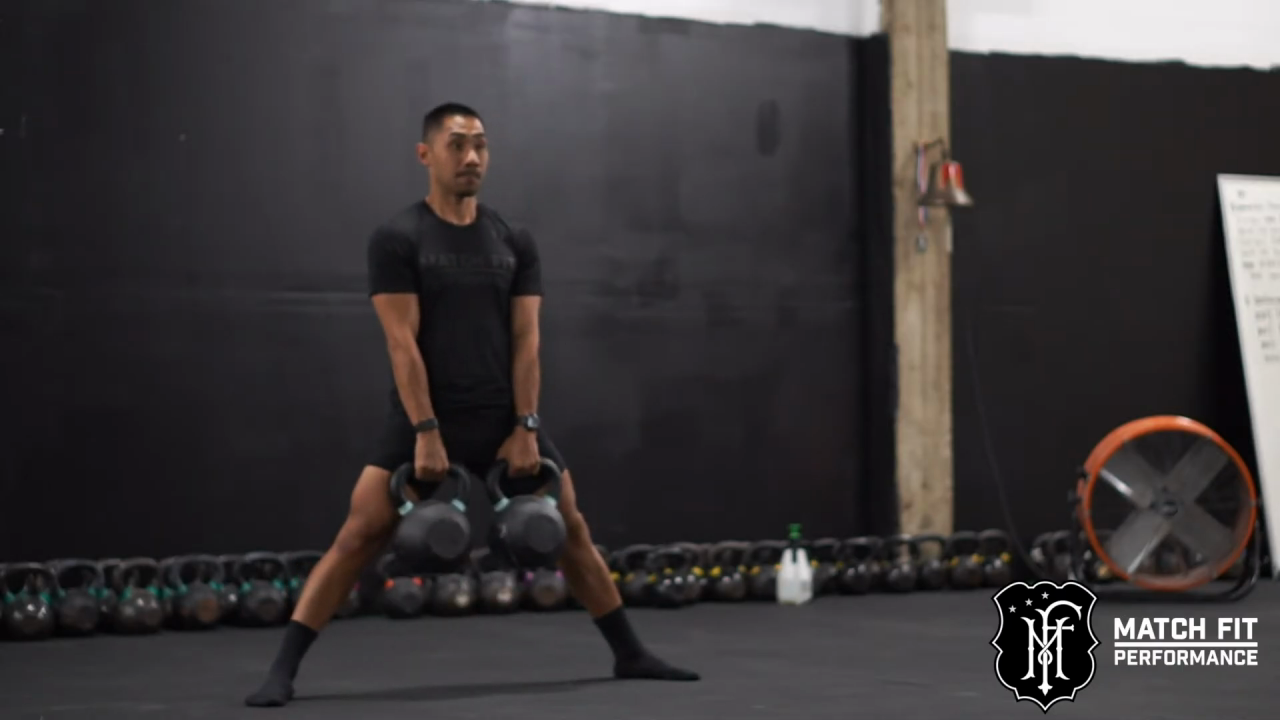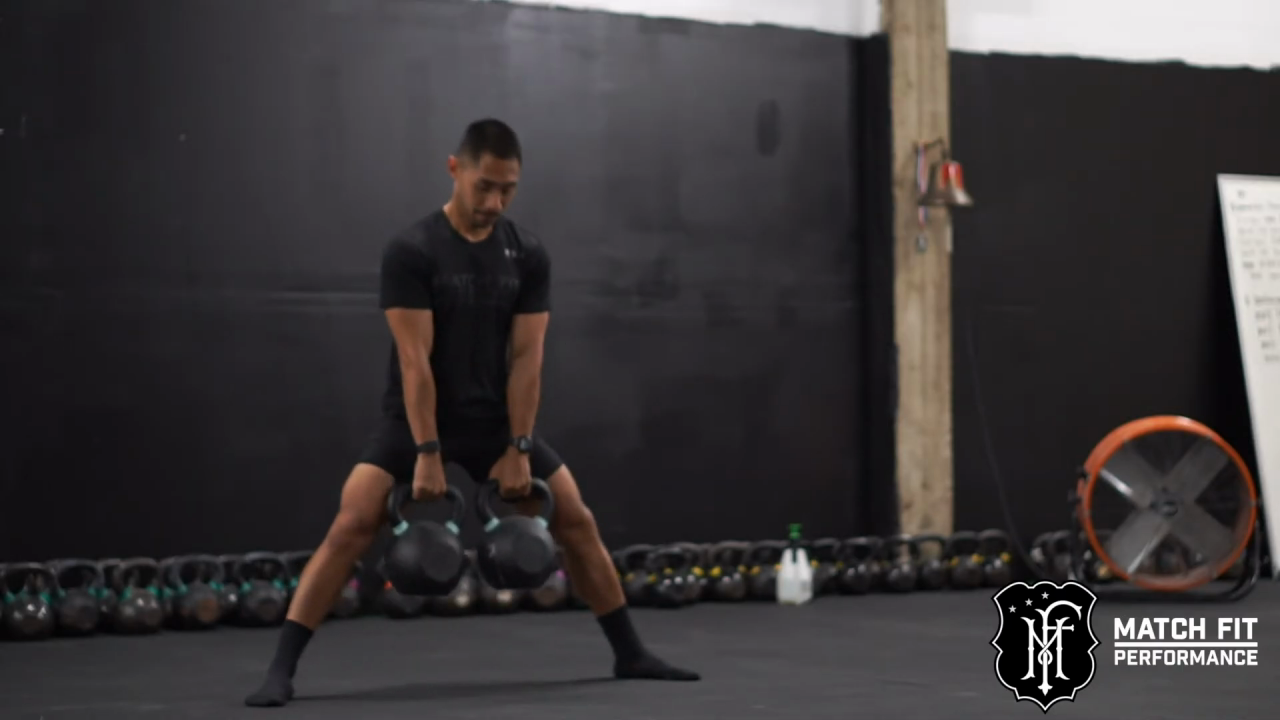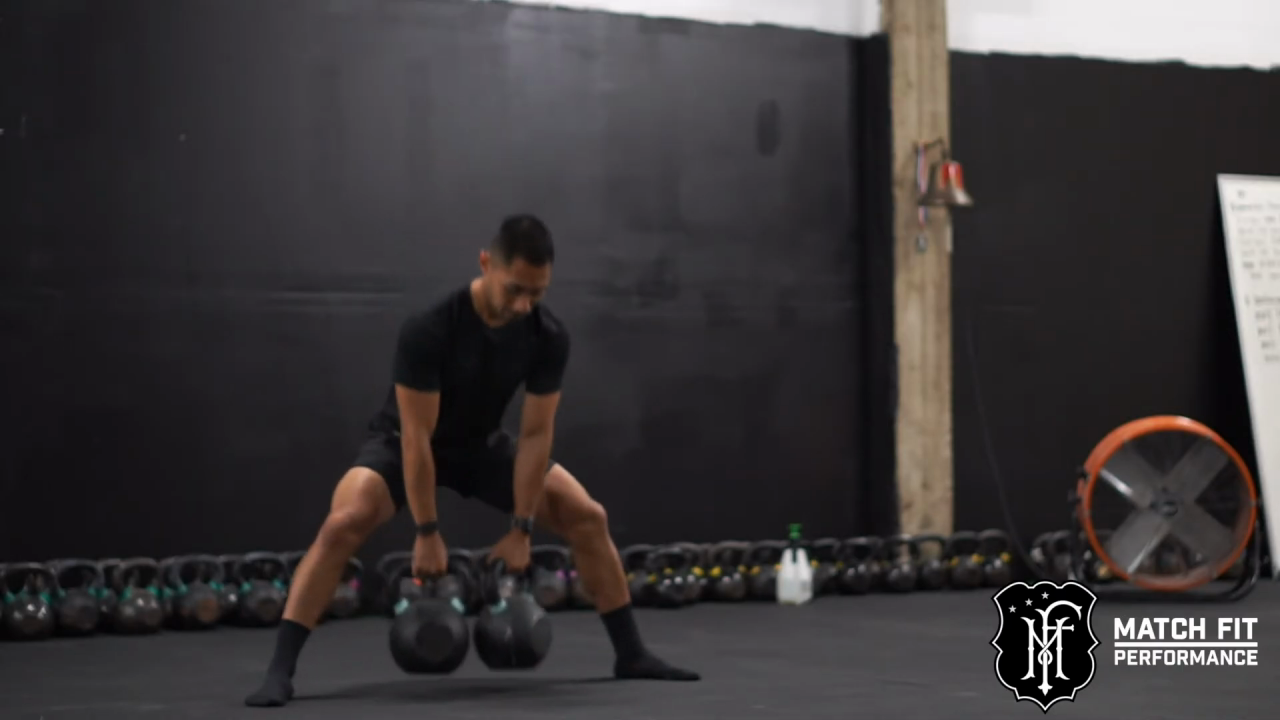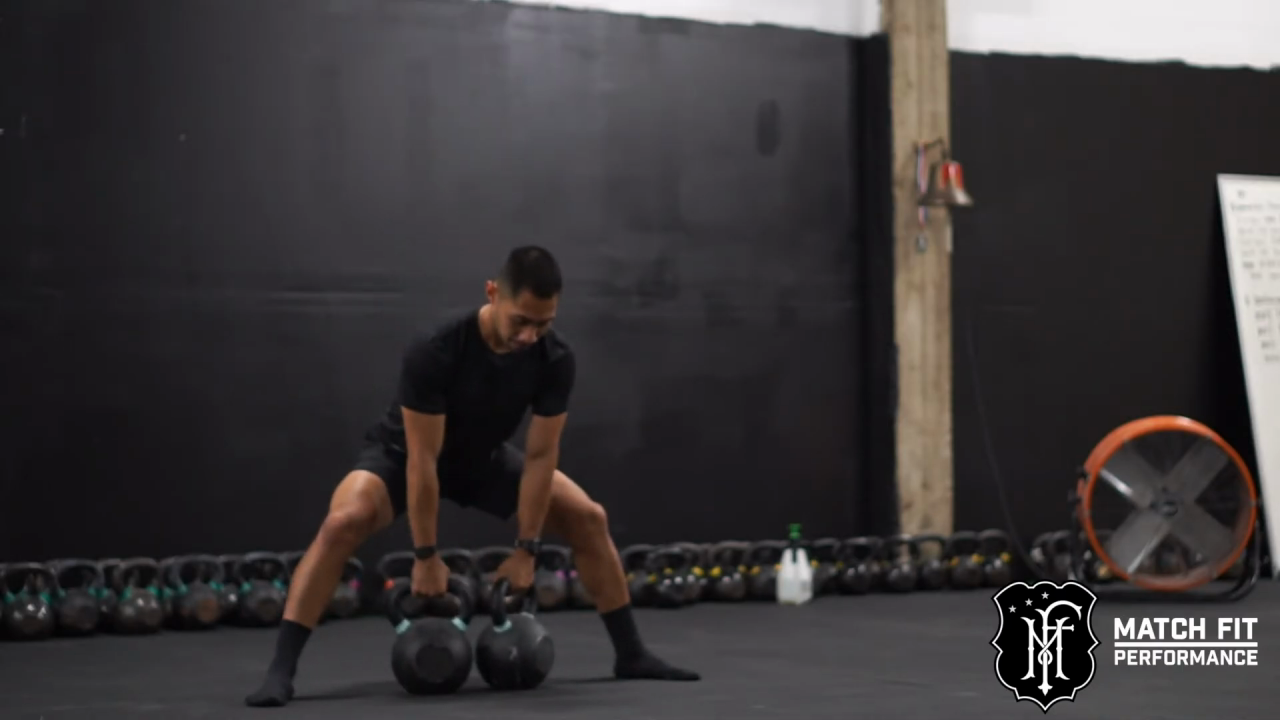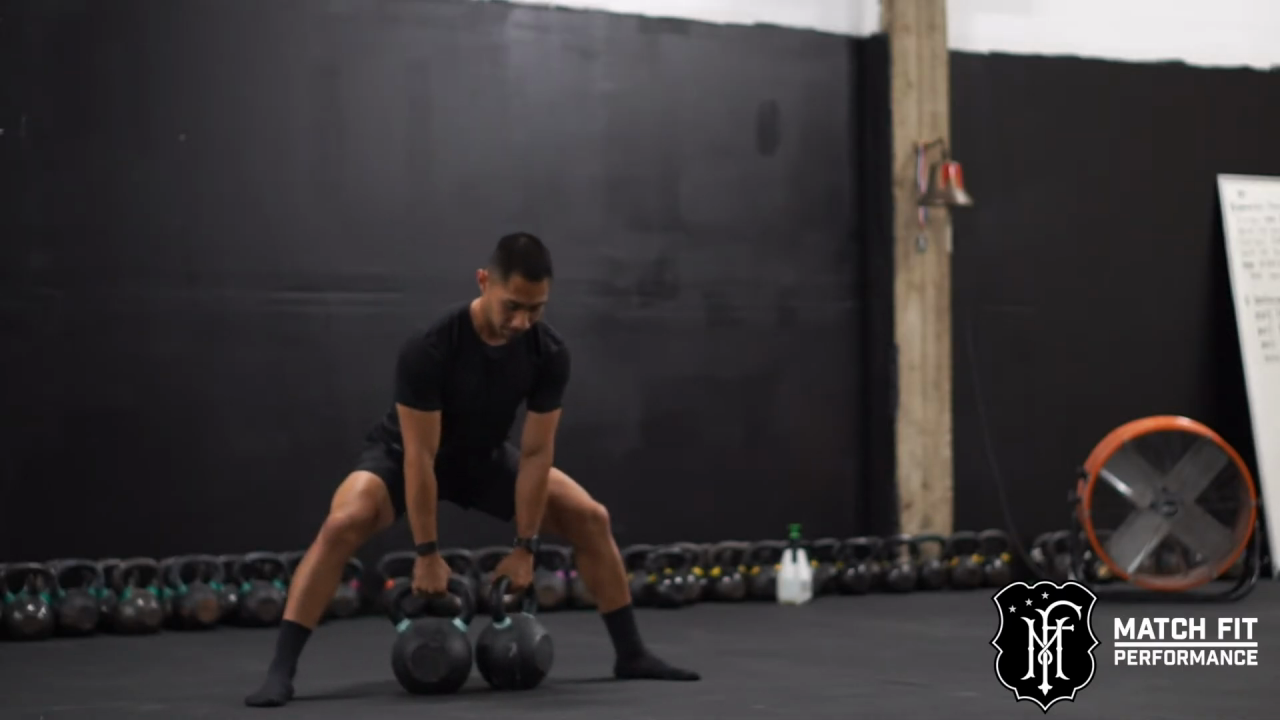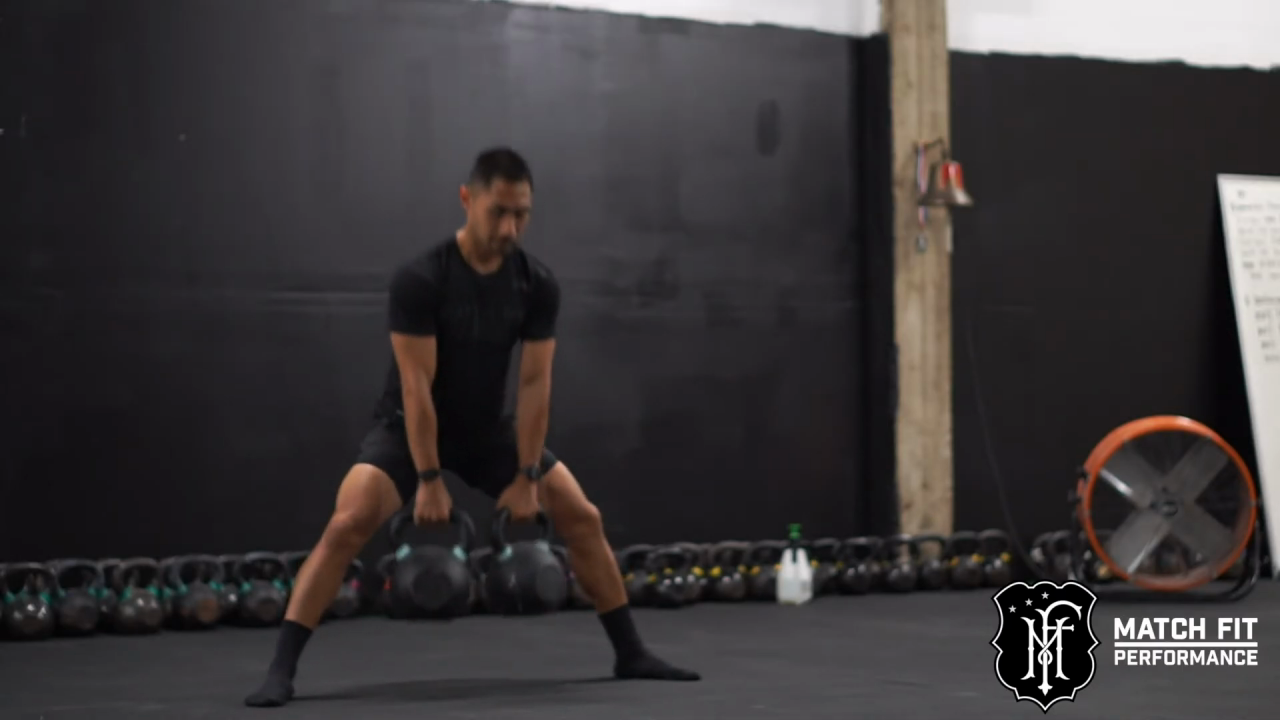
dt=0.5s
person 1, frame 1
left shoulder: (515, 243)
right shoulder: (397, 239)
left elbow: (525, 341)
right elbow: (403, 343)
left wrist: (525, 430)
right wrist: (426, 433)
left hip: (503, 419)
right hip: (425, 420)
left knee: (571, 531)
right knee: (358, 537)
left ankle: (631, 654)
right ankle: (282, 670)
person 1, frame 2
left shoulder: (528, 254)
right shoulder: (411, 251)
left elbow: (526, 358)
right elbow: (415, 360)
left wrist: (519, 450)
right wrist: (427, 455)
left hip: (494, 421)
right hip: (416, 420)
left knee: (577, 524)
right knee: (350, 530)
left ankle: (631, 654)
right ankle: (280, 670)
person 1, frame 3
left shoulder: (550, 337)
right shoulder: (428, 328)
left elbow: (536, 434)
right elbow: (416, 436)
left wrist: (520, 529)
right wrist: (427, 533)
left hip: (483, 445)
right hip: (403, 443)
left knee: (588, 517)
right knee: (344, 523)
left ankle: (631, 653)
right ankle: (280, 670)
person 1, frame 4
left shoulder: (556, 359)
right shoulder: (433, 352)
left elbow: (540, 456)
right elbow: (422, 460)
left wrist: (525, 552)
right wrist: (427, 557)
left hip: (484, 457)
right hip: (402, 453)
left knee: (588, 518)
right knee: (342, 524)
left ankle: (631, 654)
right ankle: (281, 670)
person 1, frame 5
left shoulder: (550, 354)
right shoulder: (428, 349)
left elbow: (536, 453)
right elbow: (420, 458)
left wrist: (524, 549)
right wrist: (428, 554)
left hip: (484, 457)
right hip: (402, 454)
left knee: (592, 519)
right knee: (343, 526)
left ankle: (631, 653)
right ankle: (281, 670)
person 1, frame 6
left shoulder: (537, 284)
right shoulder: (419, 279)
left elbow: (534, 383)
right elbow: (417, 386)
left wrist: (526, 479)
right wrist: (429, 482)
left hip: (488, 430)
right hip: (408, 427)
left knee: (583, 519)
right knee: (346, 526)
left ankle: (631, 653)
right ankle: (281, 669)
